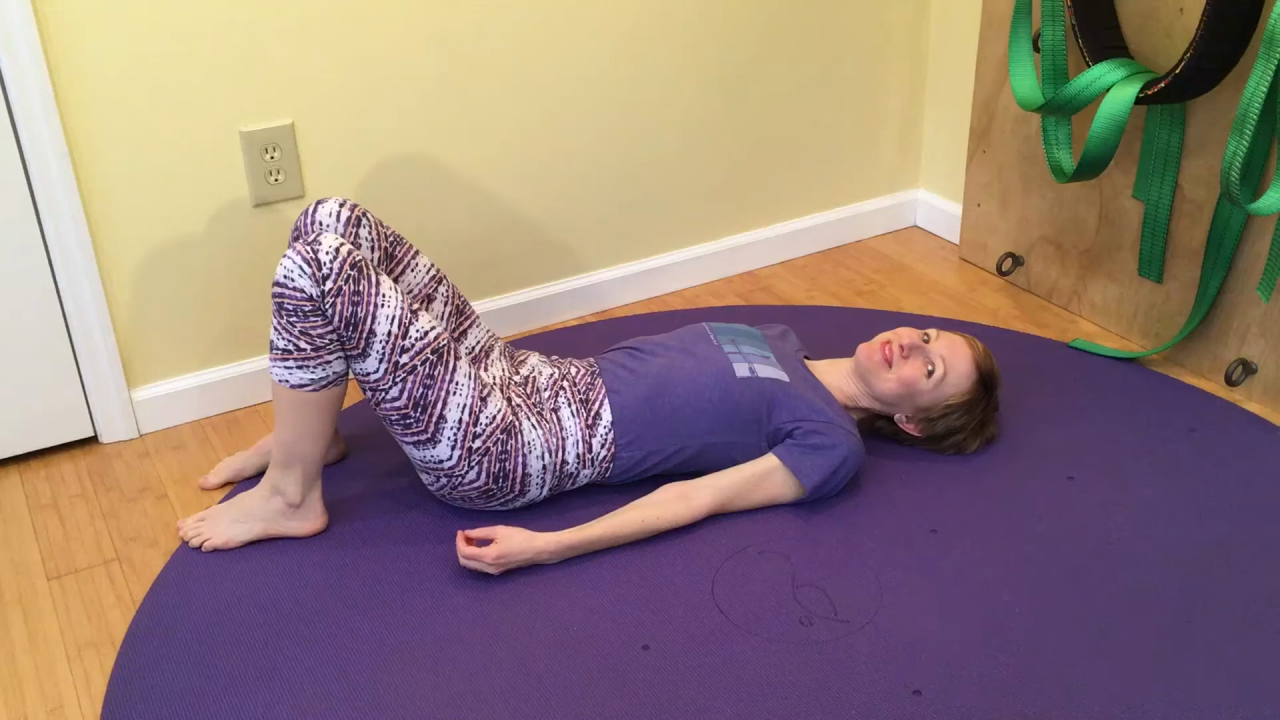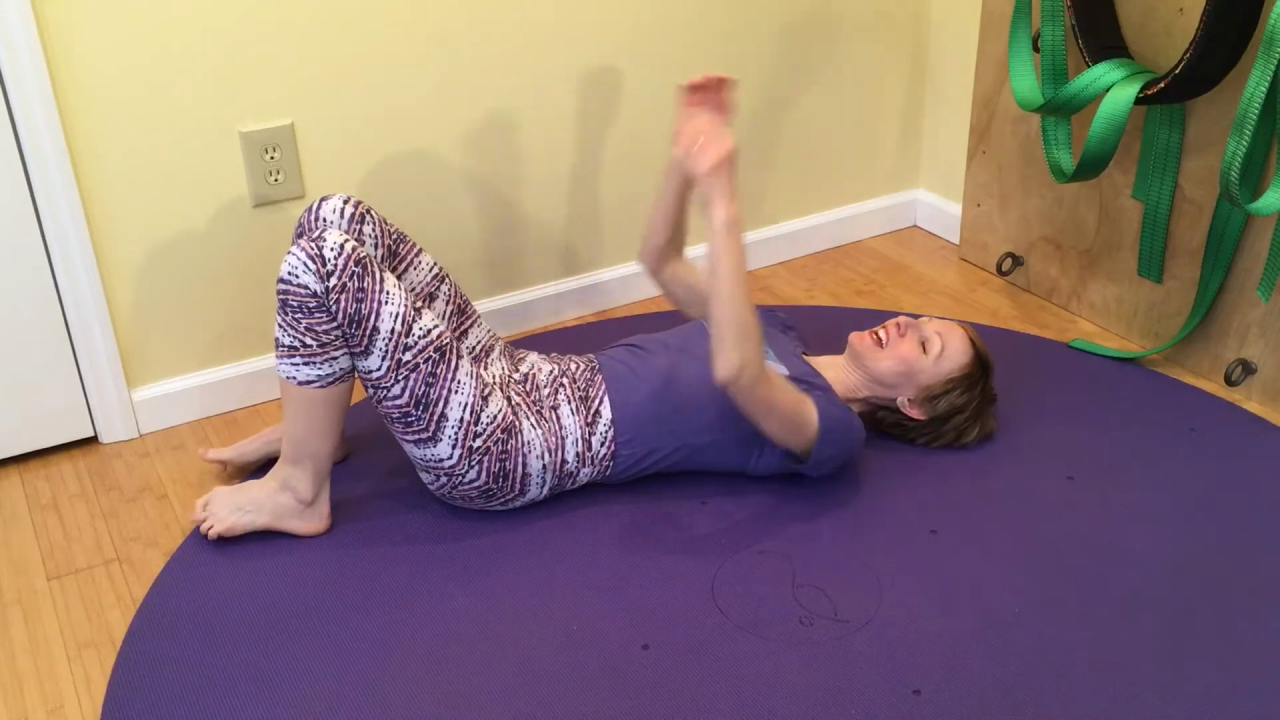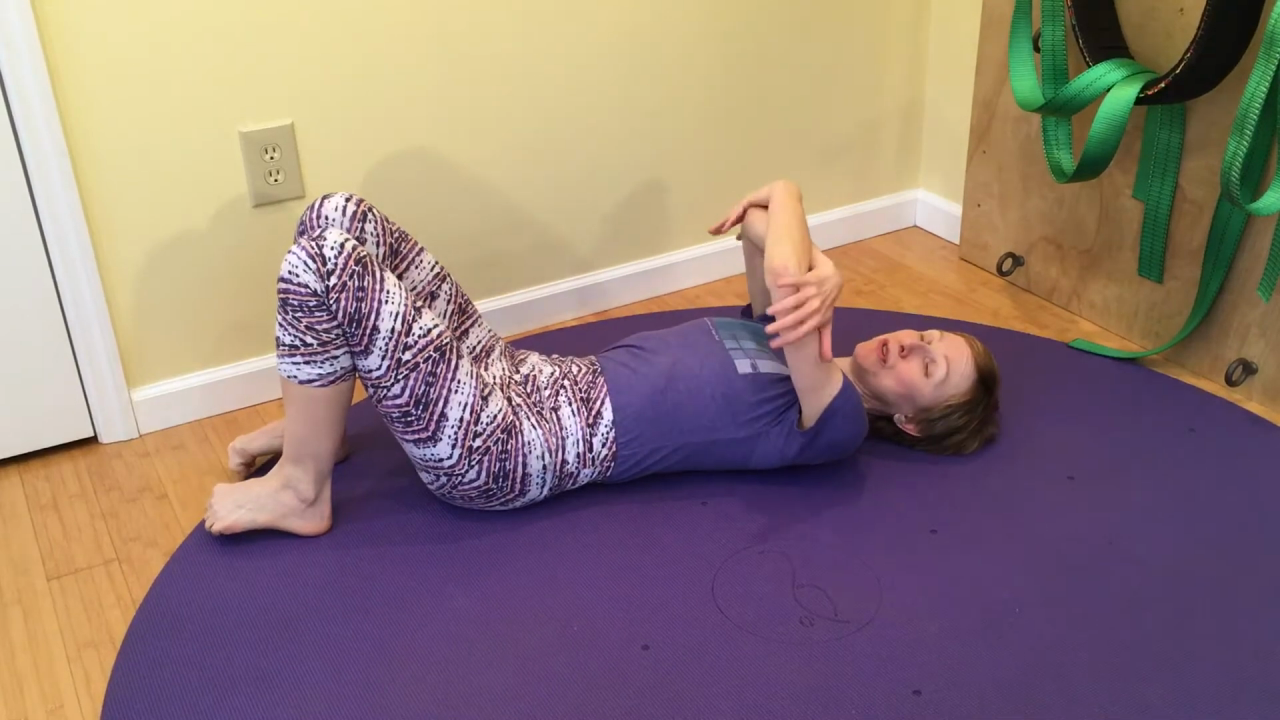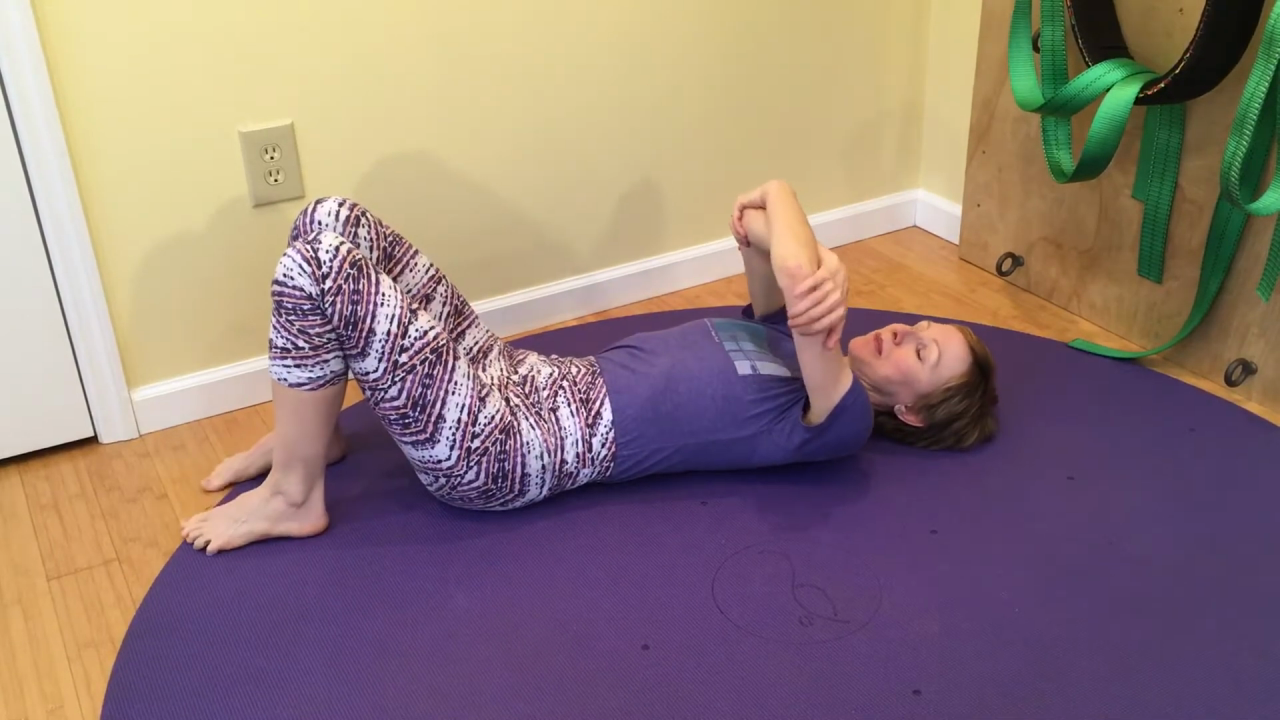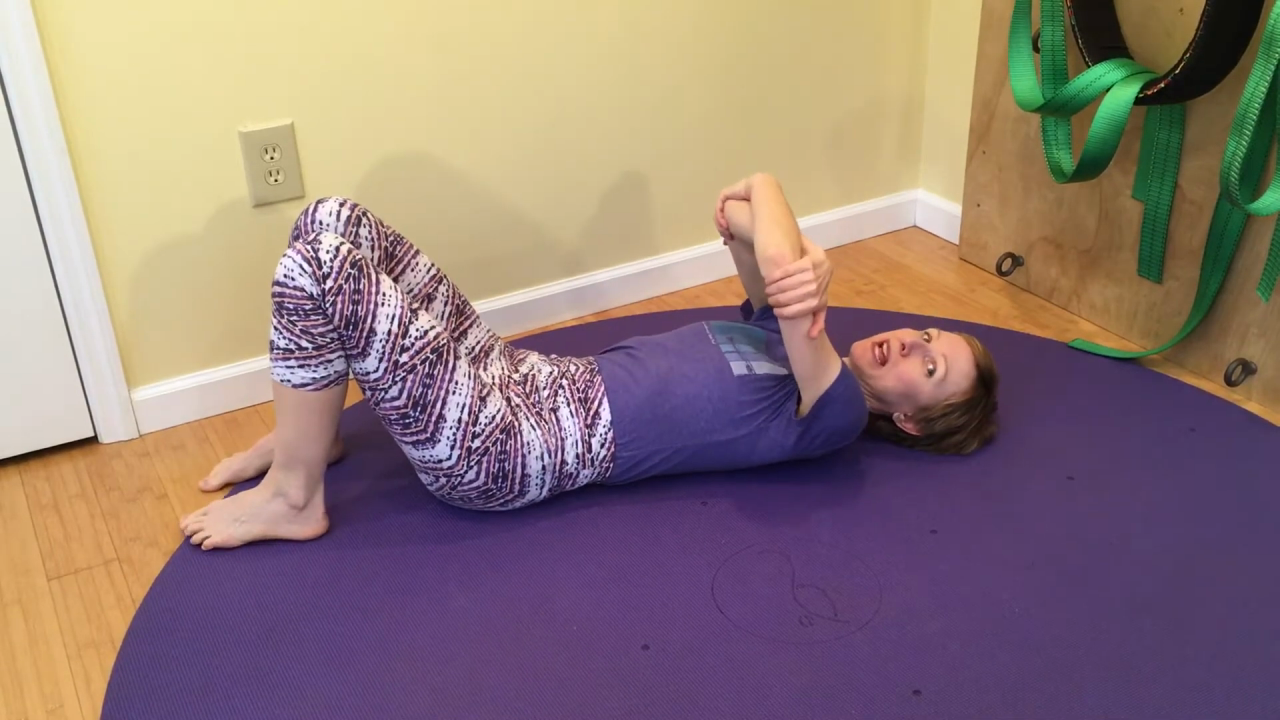
dt=1s
person 1, frame 1
left shoulder: (831, 448)
right shoulder: (783, 342)
left elbow: (694, 499)
left wrist: (539, 549)
left hip: (501, 451)
right hip: (532, 382)
left knee: (316, 264)
right knee: (333, 222)
left ankle: (289, 499)
right ankle: (306, 435)
person 1, frame 2
left shoulder: (828, 435)
right shoulder: (783, 348)
left elbow: (735, 375)
right elbow: (658, 264)
left wrist: (719, 191)
right wrist: (688, 159)
left hip: (503, 448)
right hip: (533, 383)
left knee: (325, 258)
right knee: (339, 217)
left ankle: (298, 492)
right ankle: (310, 428)
person 1, frame 3
left shoulder: (836, 422)
right shoulder: (805, 349)
left elbow: (783, 267)
right elbow: (771, 249)
left wrist: (784, 197)
right wrist: (820, 276)
left hip: (504, 449)
right hip: (531, 381)
left knee: (324, 257)
right knee: (341, 217)
left ankle: (300, 489)
right ankle: (314, 424)
person 1, frame 4
left shoulder: (840, 423)
right shoulder: (794, 341)
right elbow: (767, 248)
left wrist: (803, 258)
right wrist: (822, 270)
left hip: (507, 449)
right hip: (526, 381)
left knee: (316, 267)
right knee: (332, 220)
left ankle: (292, 498)
right ankle: (309, 434)
person 1, frame 5
left shoulder: (835, 415)
right shoulder: (793, 339)
right elbow: (751, 229)
right wrist: (802, 265)
left hip: (507, 449)
right hip: (528, 380)
left knee: (315, 268)
right knee: (333, 220)
left ankle: (292, 499)
right ankle: (306, 431)
